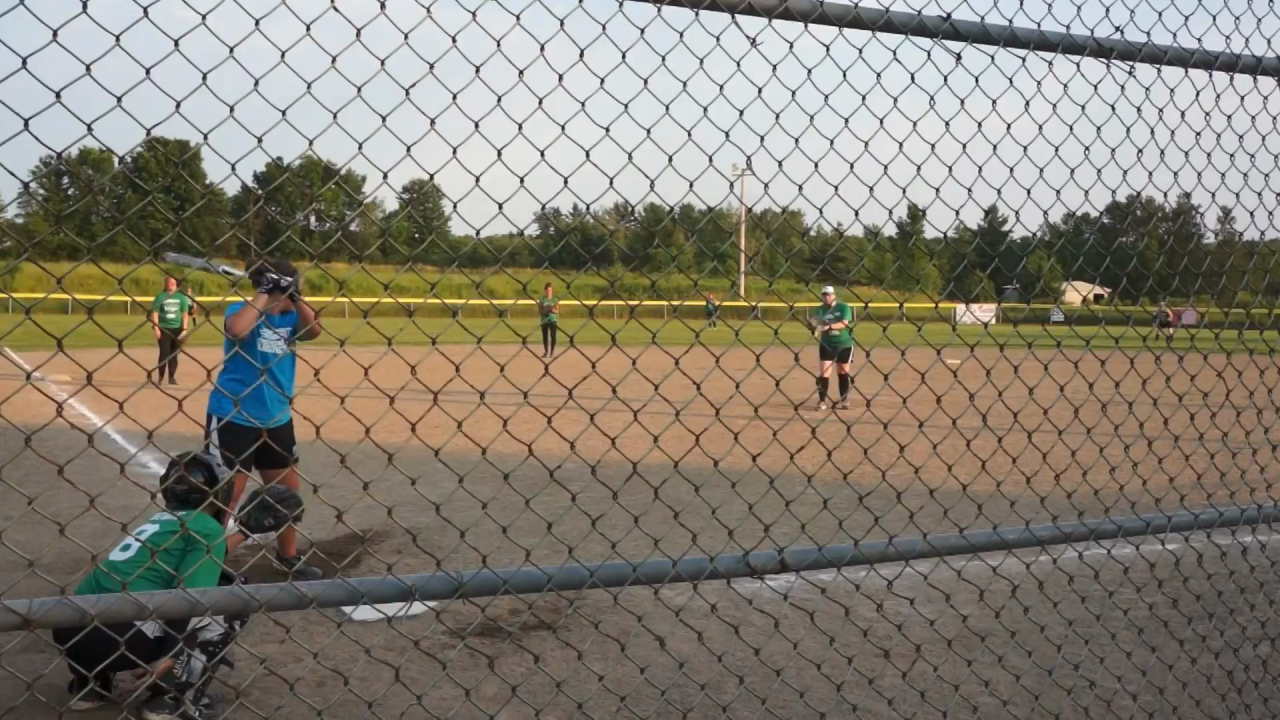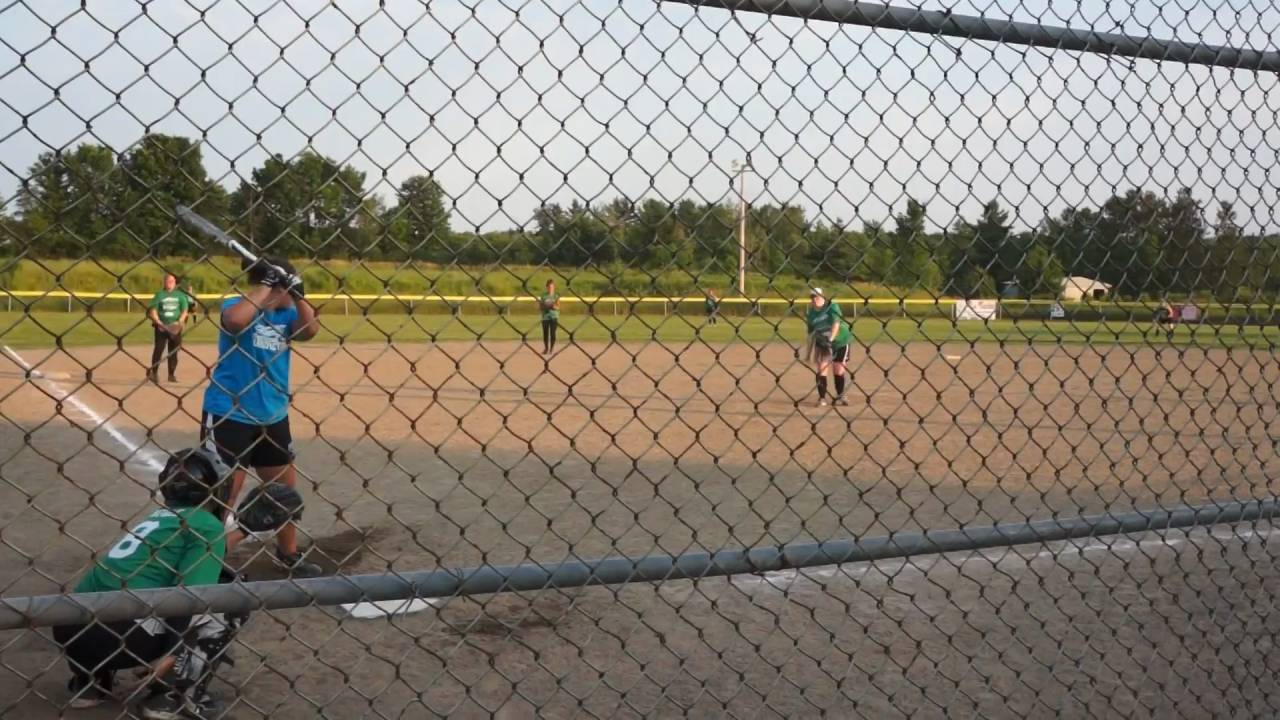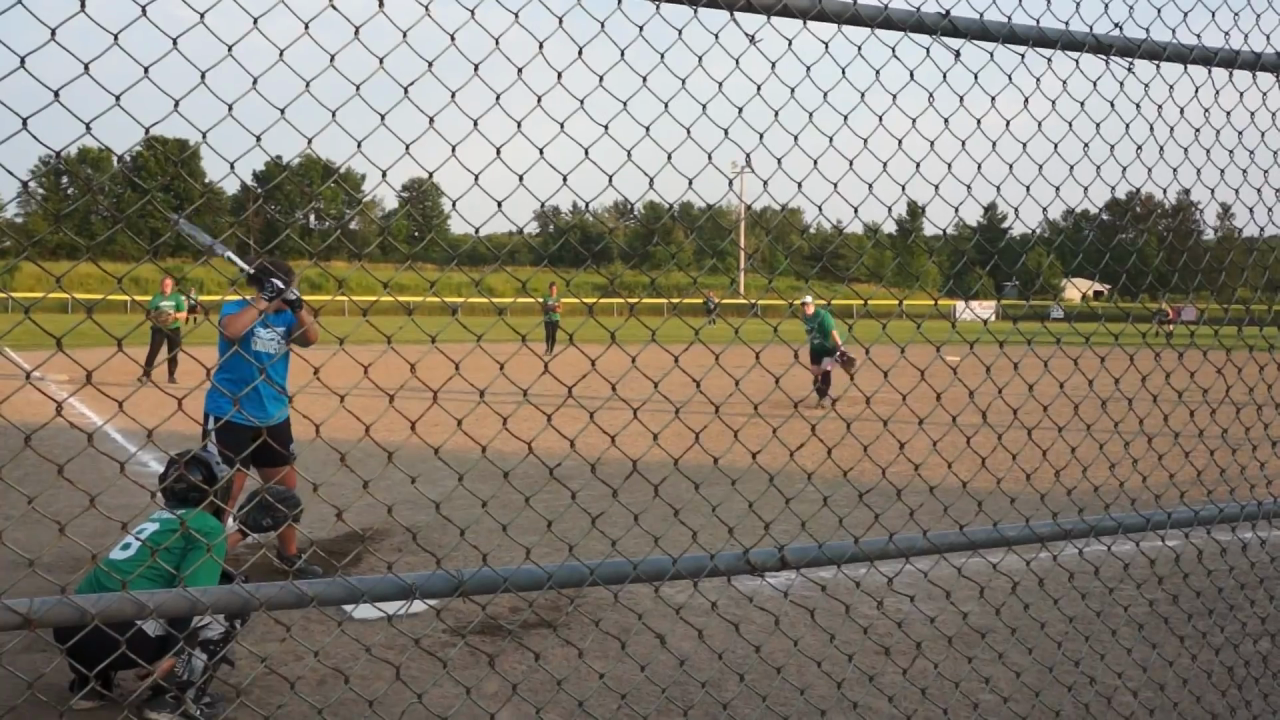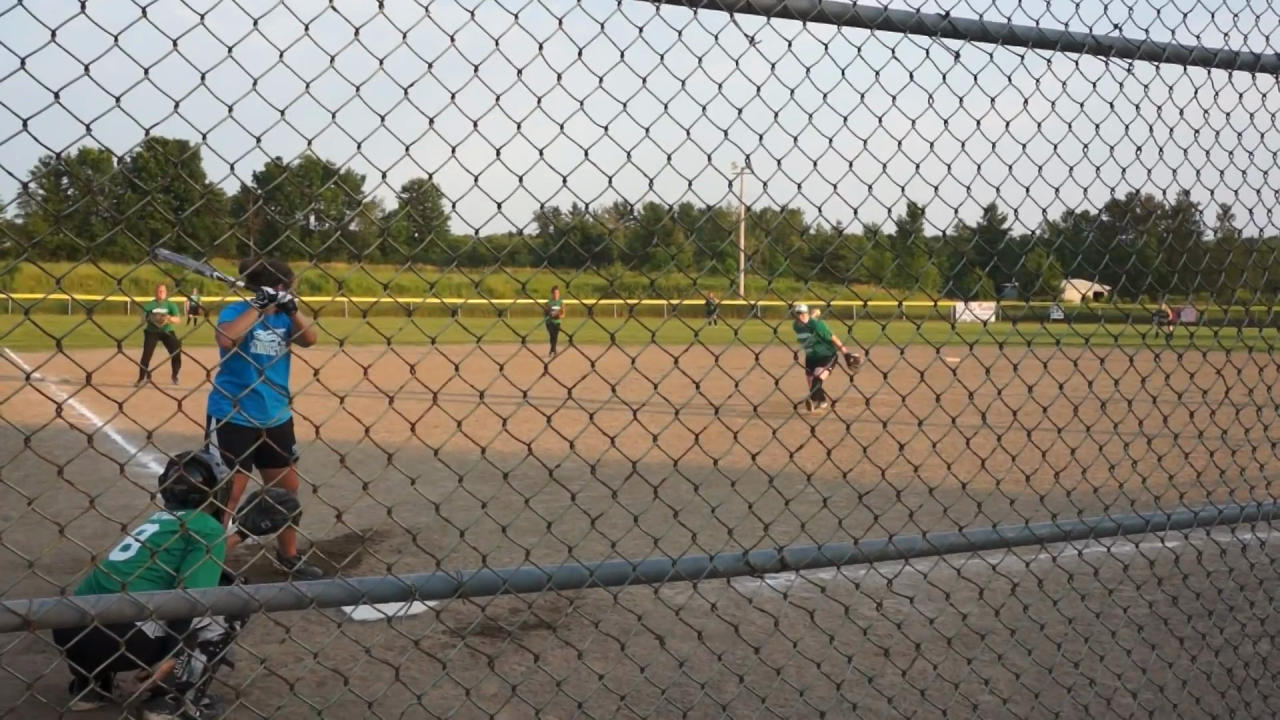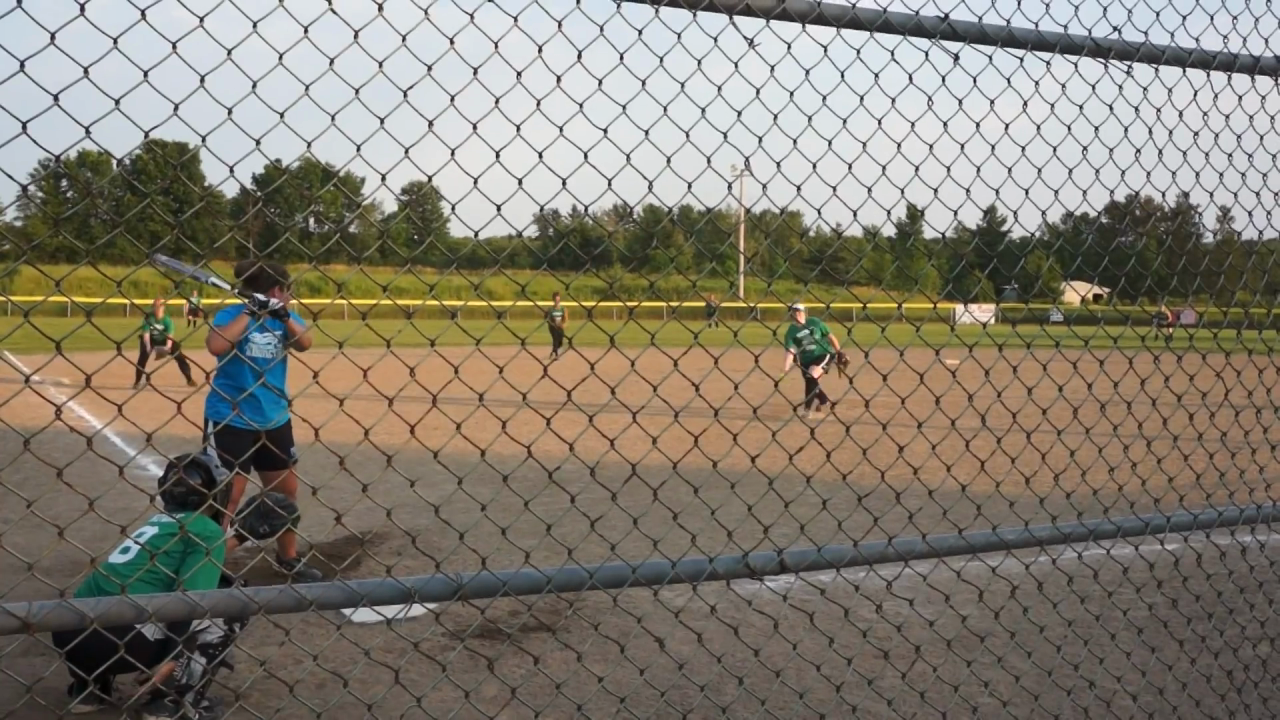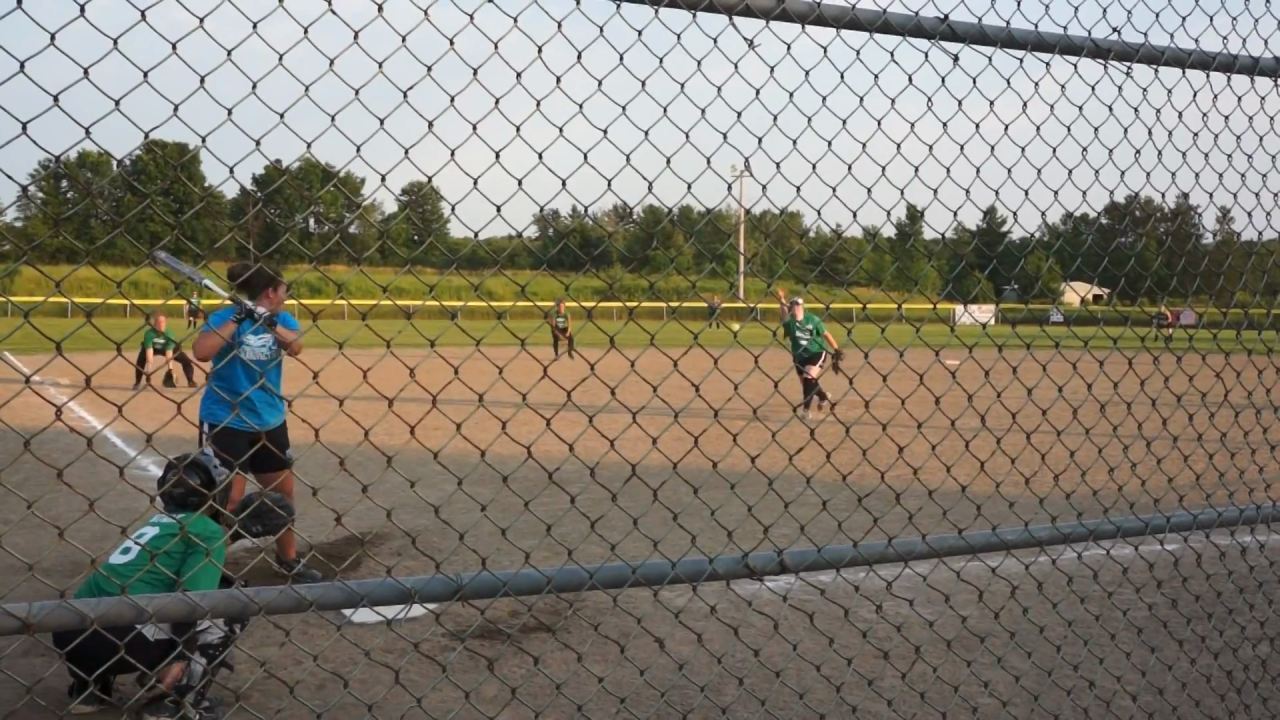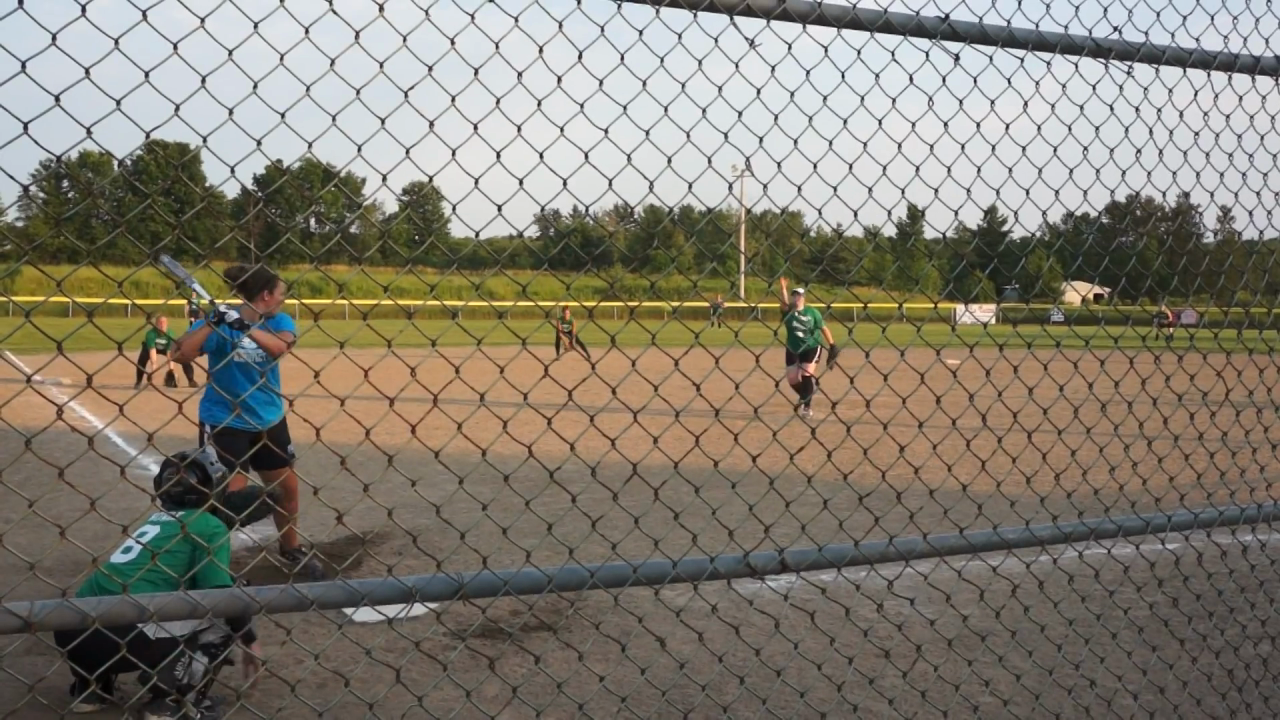
dt=0.2s
person 1, frame 1
left shoulder: (290, 317)
right shoulder: (243, 310)
left elbow: (313, 329)
right elbow: (236, 330)
left wrist: (296, 297)
right wrist: (264, 294)
left hip: (277, 419)
right hip: (232, 418)
left knee: (288, 489)
right knee: (226, 495)
left ankle: (288, 555)
person 1, frame 2
left shoulder: (287, 314)
right shoulder: (238, 305)
left elbow: (310, 330)
right elbow: (234, 319)
left wrist: (299, 296)
right wrist: (267, 286)
left hip: (272, 416)
right hip: (228, 415)
left knee: (285, 487)
left ankle: (289, 552)
person 1, frame 3
left shoulder: (286, 316)
right shoulder: (237, 308)
left elbow: (310, 338)
right elbow: (231, 332)
left wrist: (297, 305)
right wrist: (263, 300)
left hip: (274, 417)
right hip: (229, 417)
left knee: (285, 487)
right knee: (225, 494)
left ankle: (289, 553)
person 1, frame 4
left shoulder: (287, 316)
right shoulder: (237, 311)
left elbow: (309, 338)
right elbow: (226, 340)
left wrist: (291, 309)
right wrist: (257, 307)
left hip: (276, 418)
right hip: (231, 419)
left knee: (287, 488)
right knee: (227, 496)
left ankle: (288, 555)
person 1, frame 5
left shoulder: (285, 318)
right shoulder: (231, 314)
left elbow: (304, 343)
right elbow: (216, 346)
left wrist: (282, 315)
right wrist: (249, 312)
left hip: (274, 420)
right hip: (229, 421)
left knee: (286, 491)
right knee: (226, 498)
left ankle: (288, 557)
person 1, frame 6
left shoulder: (282, 320)
right shoulder: (227, 317)
left elbow: (295, 347)
right elbow: (201, 352)
left wrist: (270, 322)
right wrist: (235, 319)
left hip: (270, 422)
right hip: (225, 423)
left knee: (284, 492)
right knee: (226, 500)
left ankle: (288, 558)
person 1, frame 7
left shoulder: (280, 322)
right shoulder: (221, 321)
left elbow: (278, 346)
right elbow: (180, 354)
left wrist: (245, 326)
right wrist: (209, 324)
left hip: (270, 422)
right hip: (226, 423)
left knee: (287, 488)
left ankle: (291, 551)
person 2, frame 1
left shoulder: (162, 518)
right shoulder: (206, 526)
left wrist: (246, 529)
right wrist: (169, 656)
right hip: (117, 634)
left ankle: (91, 683)
right ankle: (171, 697)
person 2, frame 2
left shoulder: (161, 515)
right shoulder: (207, 523)
left wrist: (244, 528)
right wrist: (171, 653)
right hip: (118, 632)
left ankle: (91, 681)
right ankle: (172, 694)
person 2, frame 3
left shoulder: (162, 520)
right shoulder: (206, 522)
left wrist: (242, 530)
right wrist: (173, 656)
left ankle: (92, 681)
right ankle: (180, 697)
person 2, frame 4
left shoulder: (161, 518)
right shoulder: (207, 526)
left wrist: (243, 532)
right wrist: (172, 657)
right hip: (119, 634)
left ankle: (91, 684)
right ankle: (174, 698)
person 2, frame 5
left shoulder: (159, 520)
right shoulder: (207, 529)
left wrist: (241, 534)
right wrist: (171, 660)
right hip: (116, 636)
left ankle: (90, 686)
person 2, frame 6
left shoulder: (159, 521)
right shoulder: (208, 529)
left wrist: (231, 539)
right wrist: (182, 660)
left hip: (77, 633)
right hip: (118, 637)
left ankle: (93, 687)
person 2, frame 7
left shoulder: (158, 518)
right shoulder: (208, 525)
right elbow: (220, 590)
right wrist: (249, 641)
right hip: (119, 637)
left ankle: (93, 684)
